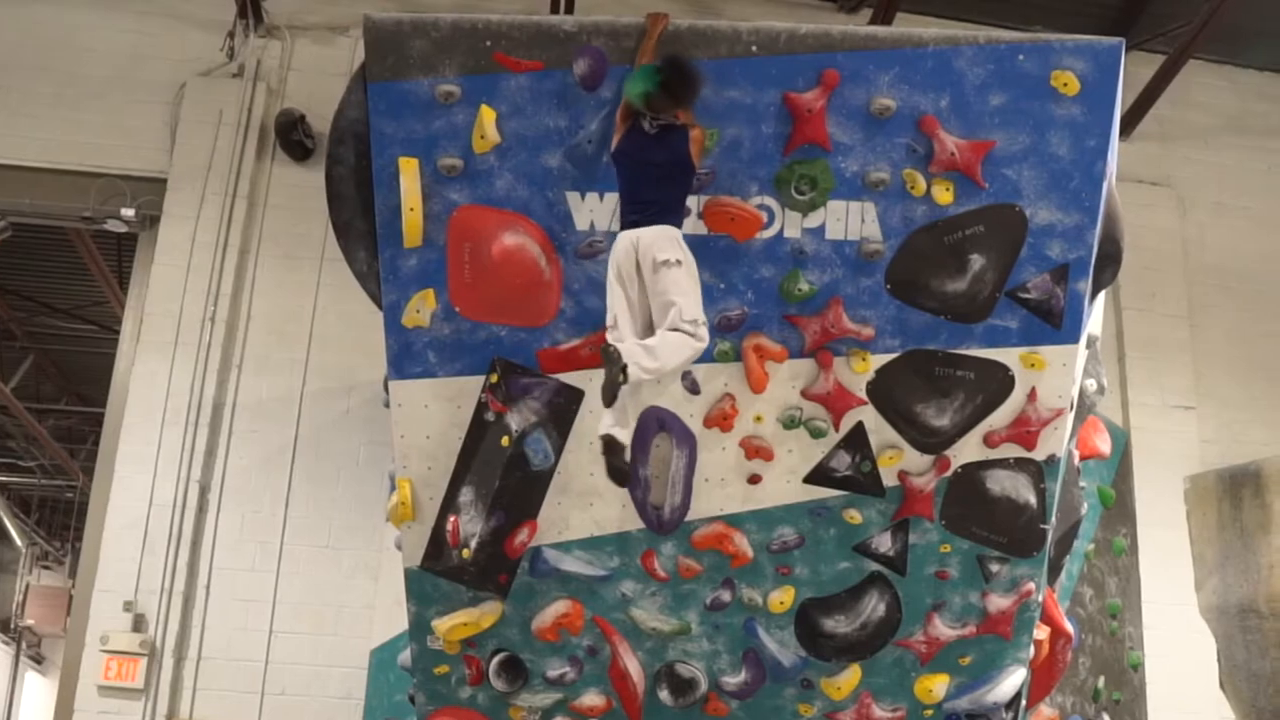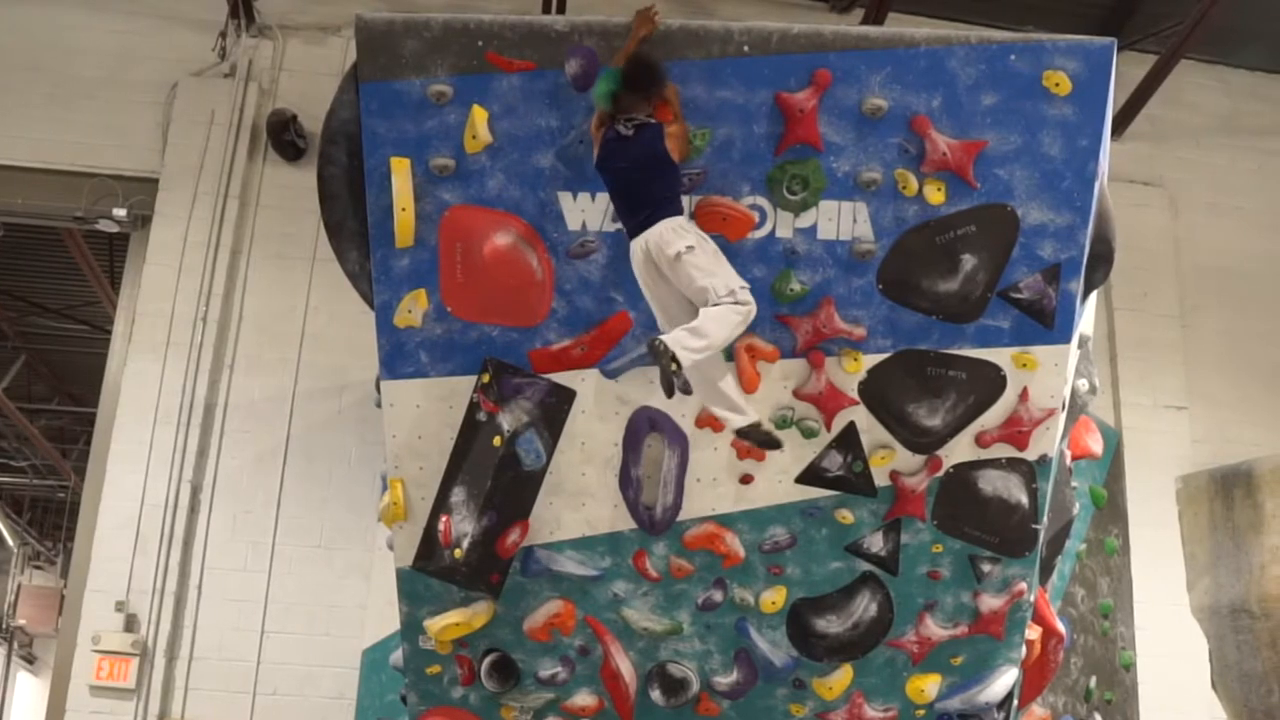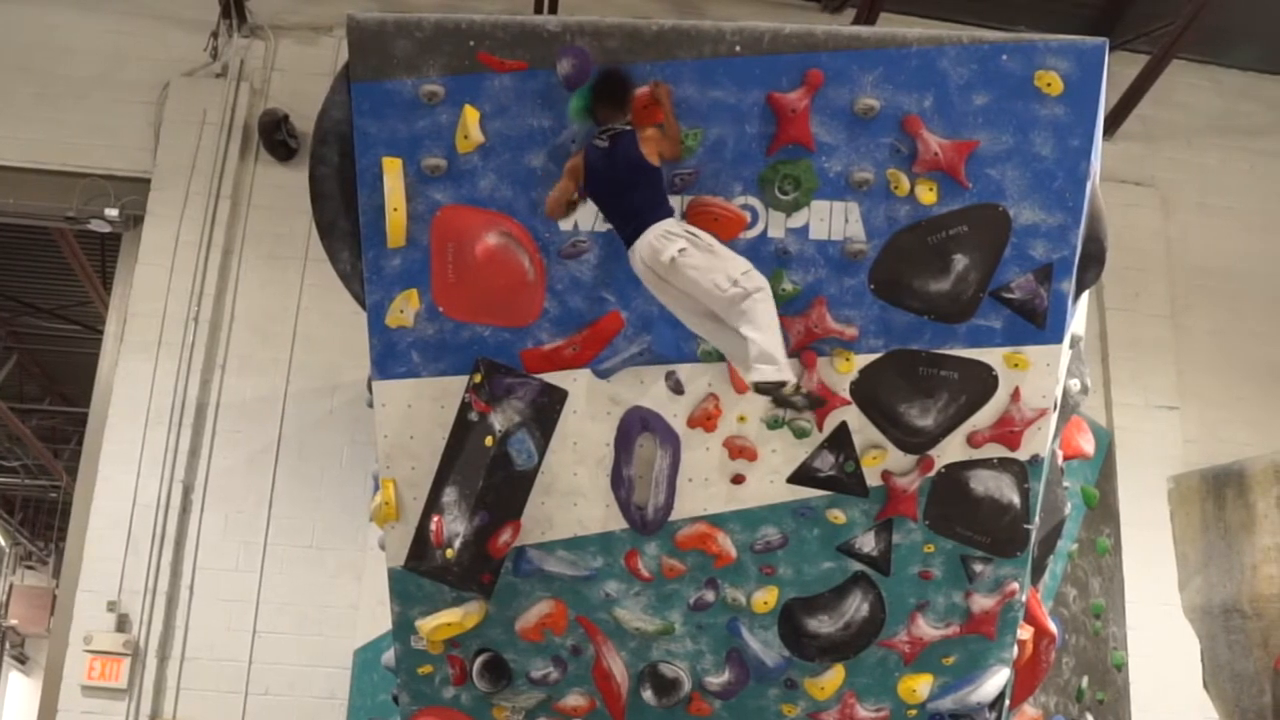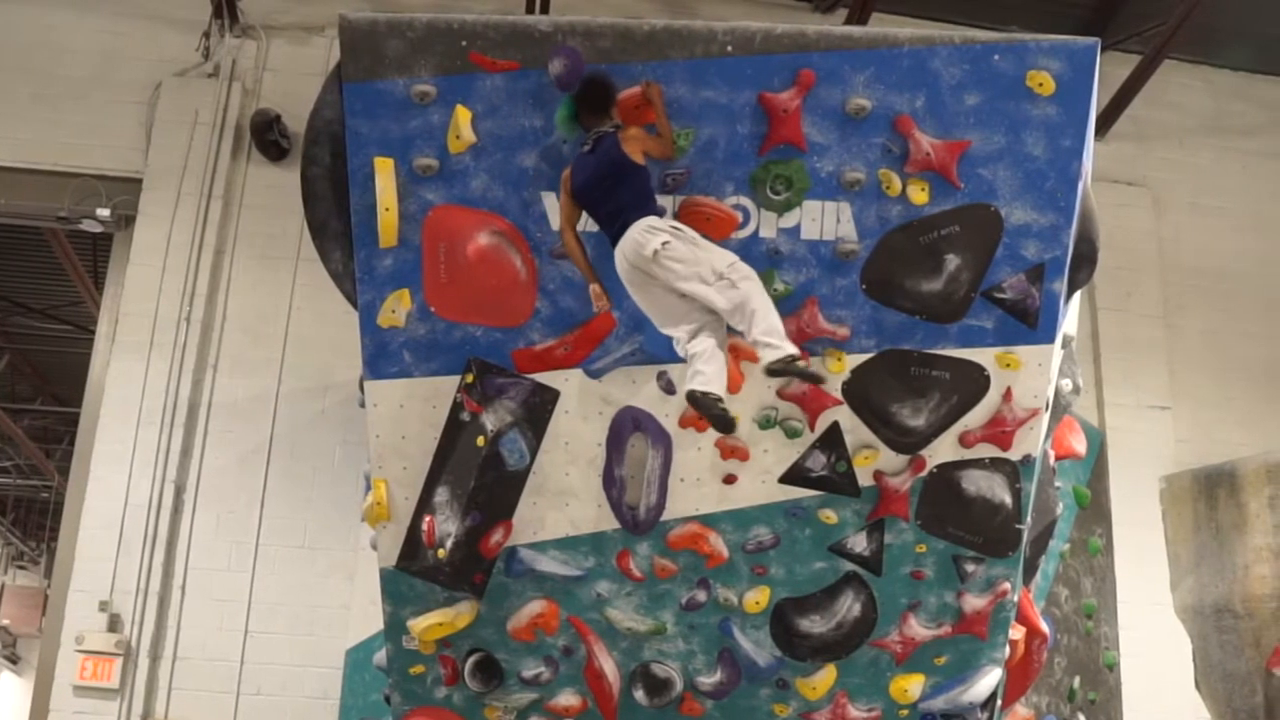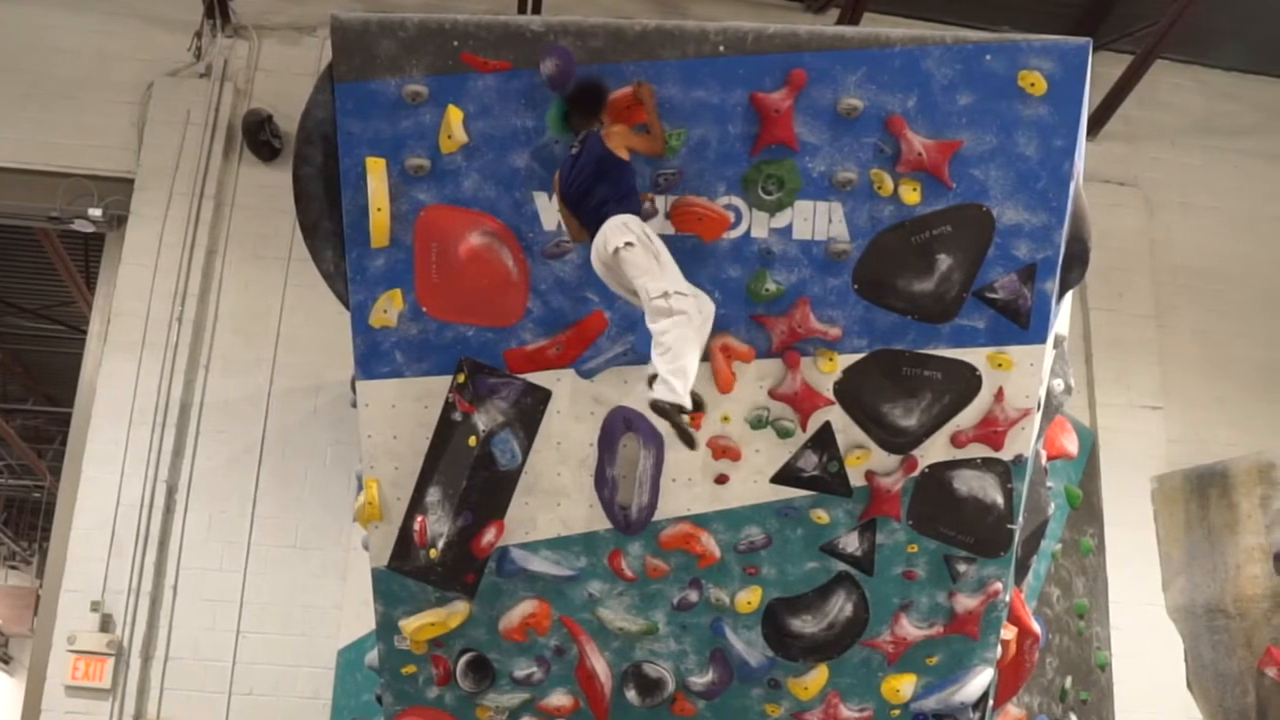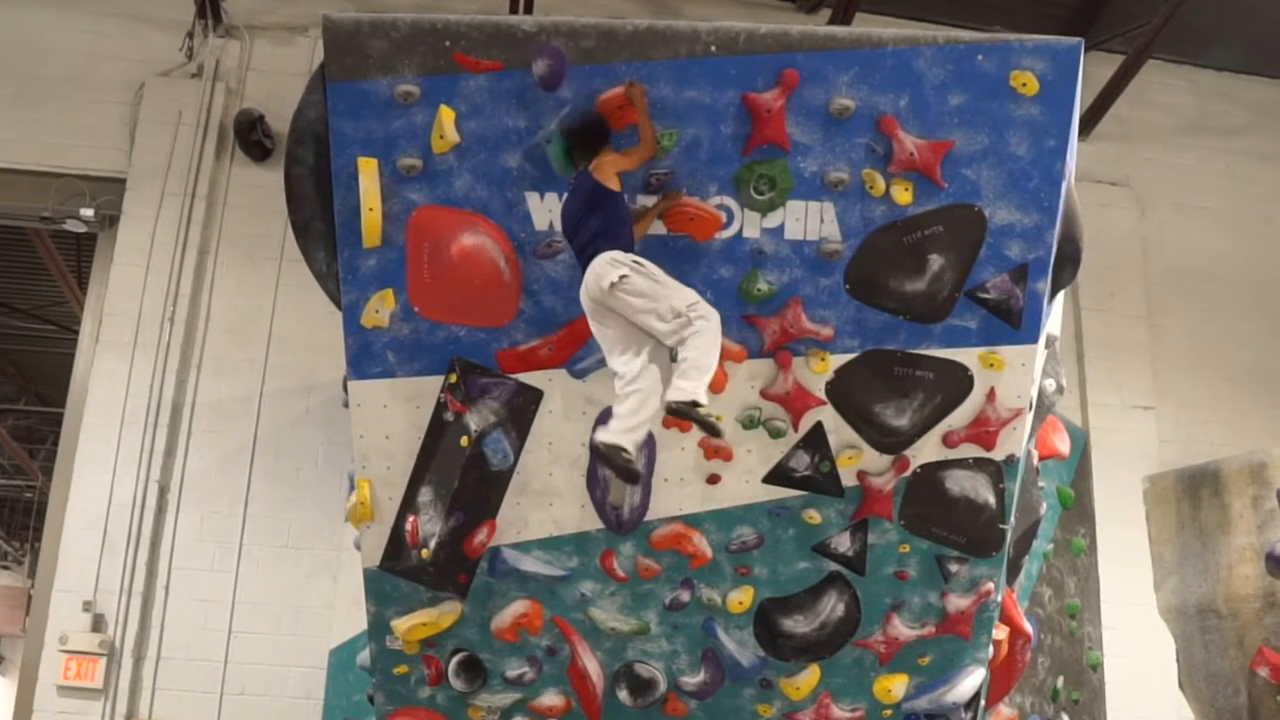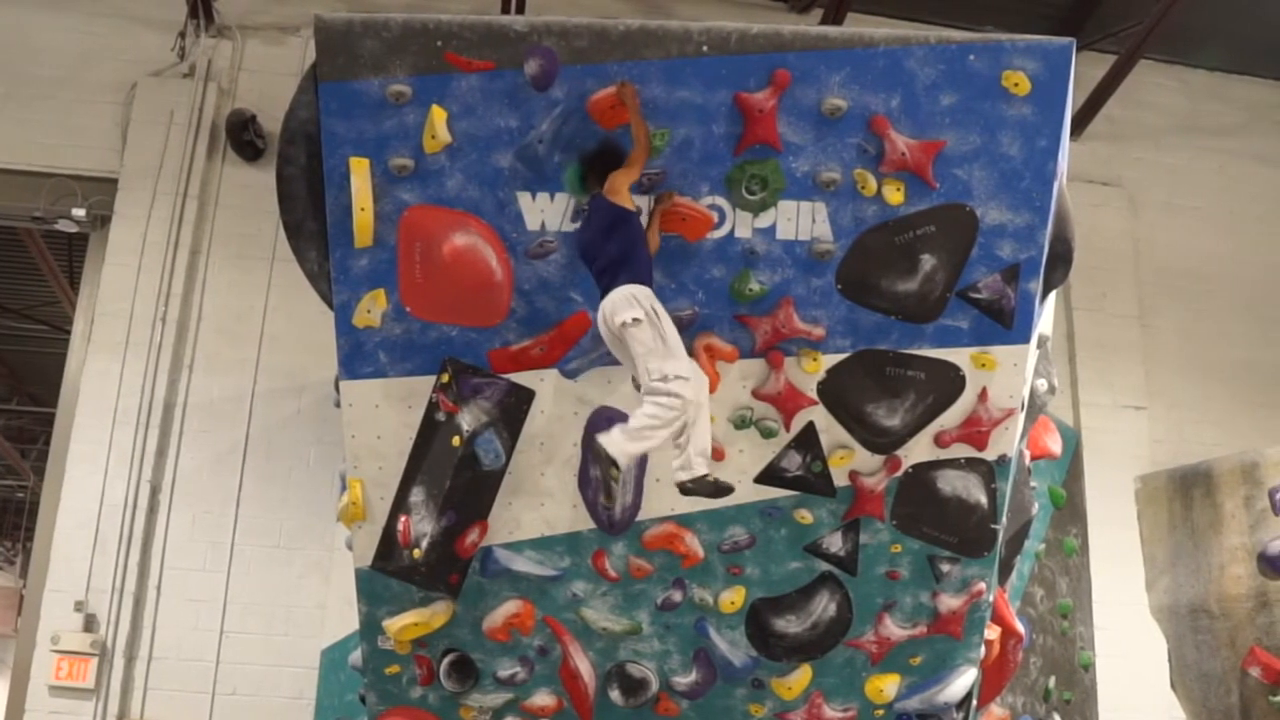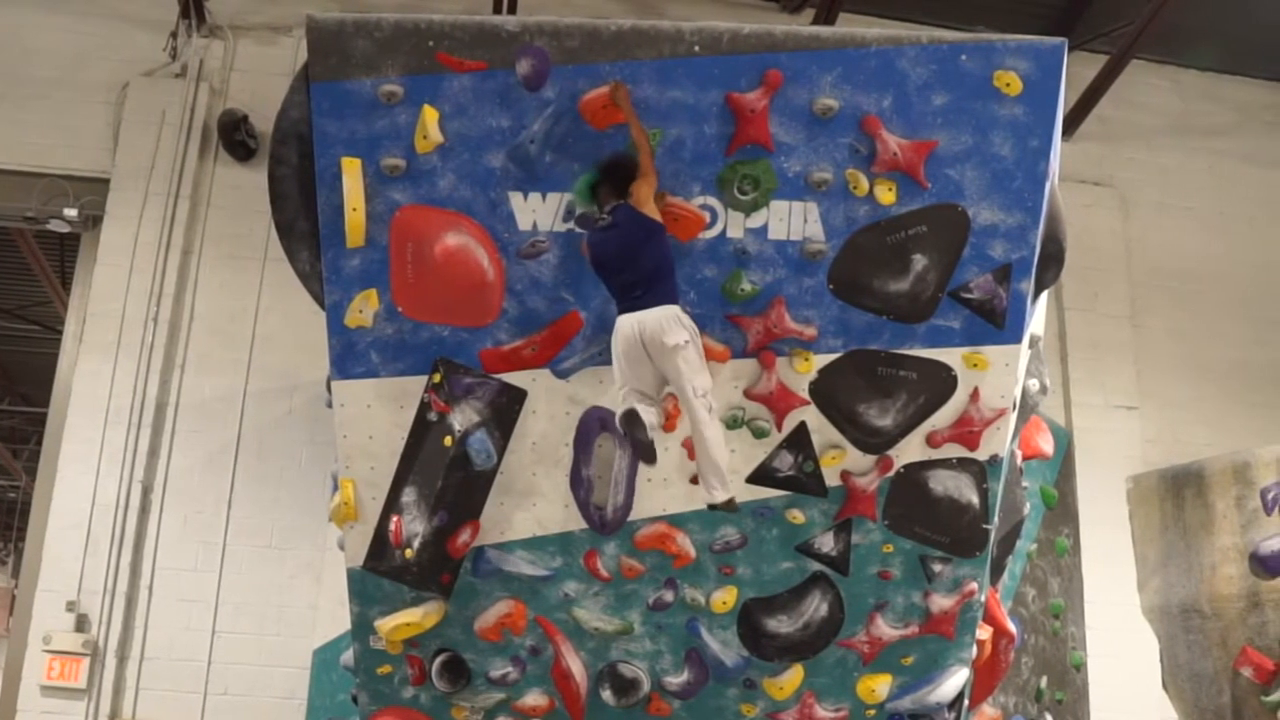
dt=0.5s
person 1, frame 1
left shoulder: (623, 128)
right shoulder: (692, 137)
left elbow: (634, 81)
left wrist: (651, 35)
right wrist: (681, 111)
left hip: (624, 243)
right hip: (661, 239)
left knee: (628, 342)
right knee: (689, 334)
left ankle: (614, 432)
right ankle: (626, 358)
person 1, frame 2
left shoulder: (601, 134)
right shoulder: (669, 133)
left elbow: (609, 85)
left wrist: (635, 38)
right wrist: (674, 106)
left hip: (639, 246)
right hip: (673, 233)
left knee: (695, 339)
right knee: (737, 303)
left ankle: (742, 419)
right ankle: (673, 348)
person 1, frame 3
left shoulder: (580, 162)
right shoulder: (646, 139)
left elbow: (555, 209)
right elbow: (676, 149)
left wrist: (579, 192)
right wrist: (666, 106)
left hip: (640, 254)
right hip: (668, 236)
left knee: (721, 321)
right knee: (751, 288)
left ankle: (782, 381)
right ankle: (772, 376)
person 1, frame 4
left shoulder: (571, 174)
right shoulder: (628, 137)
left elbow: (568, 232)
right elbow: (667, 149)
left wrist: (593, 282)
right wrist: (657, 106)
left hip: (623, 256)
right hip: (650, 233)
left knee: (699, 323)
right knee: (738, 280)
left ankle: (704, 388)
right ankle: (779, 353)
person 1, frame 5
left shoulder: (563, 174)
right shoulder: (612, 135)
left elbow: (576, 232)
right elbow: (657, 146)
right wrist: (649, 105)
left hip: (602, 249)
right hip: (625, 232)
left knee: (699, 307)
right knee: (681, 309)
left ankle: (669, 376)
right ankle: (671, 397)
person 1, frame 6
left shoulder: (572, 207)
right shoulder: (601, 165)
right elbow: (648, 148)
left wrist: (660, 206)
right wrist: (641, 107)
left hip: (592, 285)
right hip: (616, 269)
left knee: (639, 371)
right knee: (701, 319)
left ankle: (617, 440)
right ankle: (686, 396)
person 1, frame 7
left shoulder: (585, 231)
right shoulder: (614, 186)
right elbow: (643, 148)
left wrist: (658, 211)
right wrist: (632, 107)
left hip: (610, 310)
right hip: (632, 302)
left knee: (691, 383)
right knee: (677, 390)
left ankle: (693, 470)
right ankle: (613, 447)
person 1, frame 8
left shoulder: (592, 241)
right shoulder: (640, 202)
right elbow: (645, 155)
right wrist: (625, 107)
left hip: (626, 326)
right hip: (666, 319)
left knee: (647, 402)
right knee: (698, 405)
left ankle: (634, 416)
right ankle: (719, 493)
